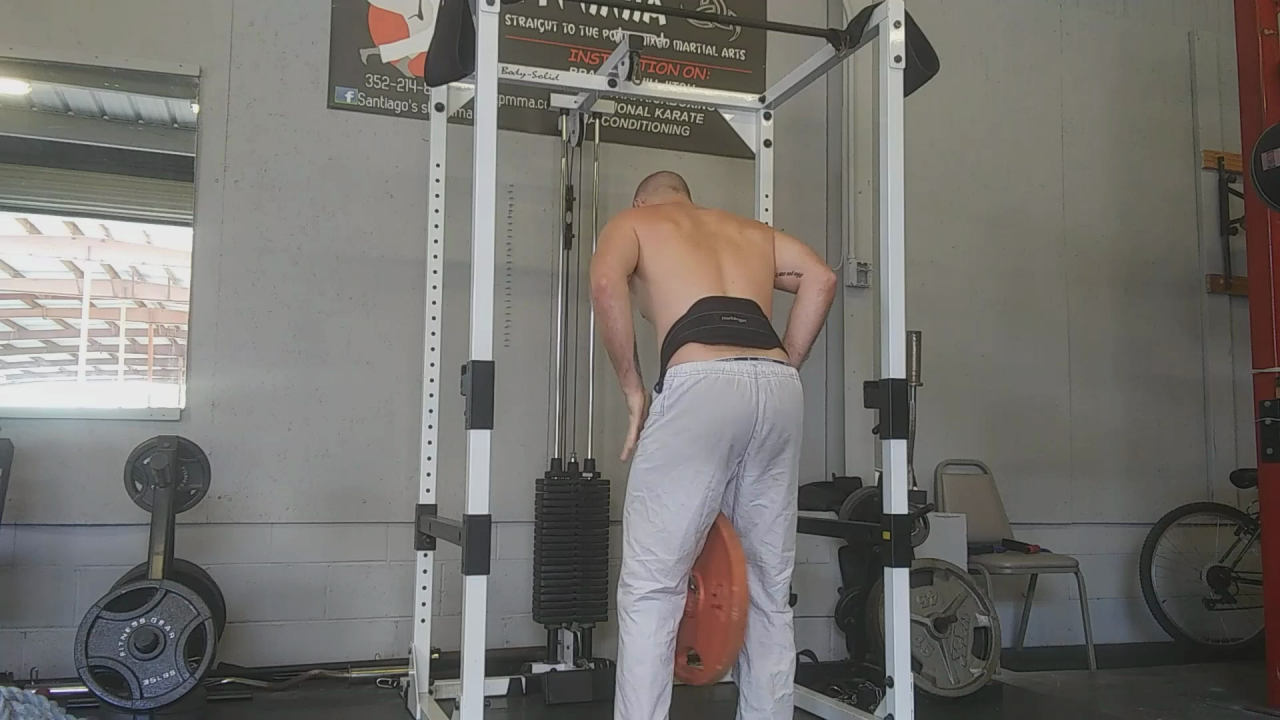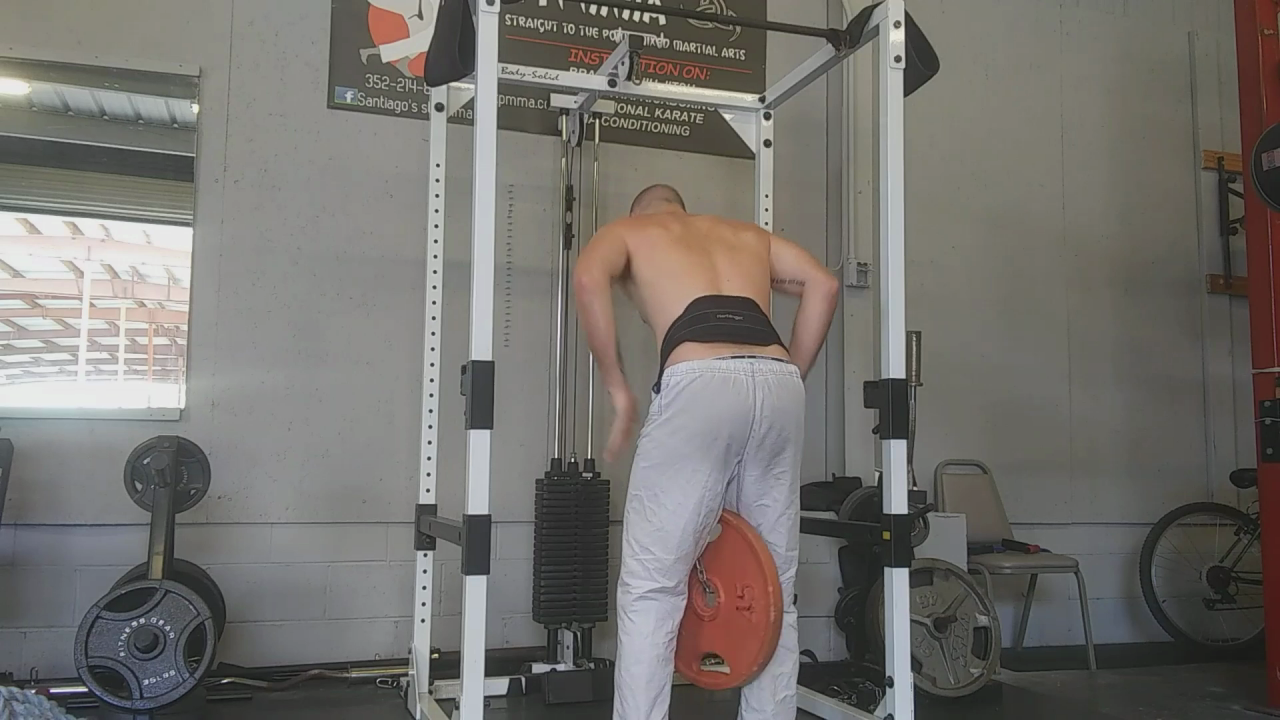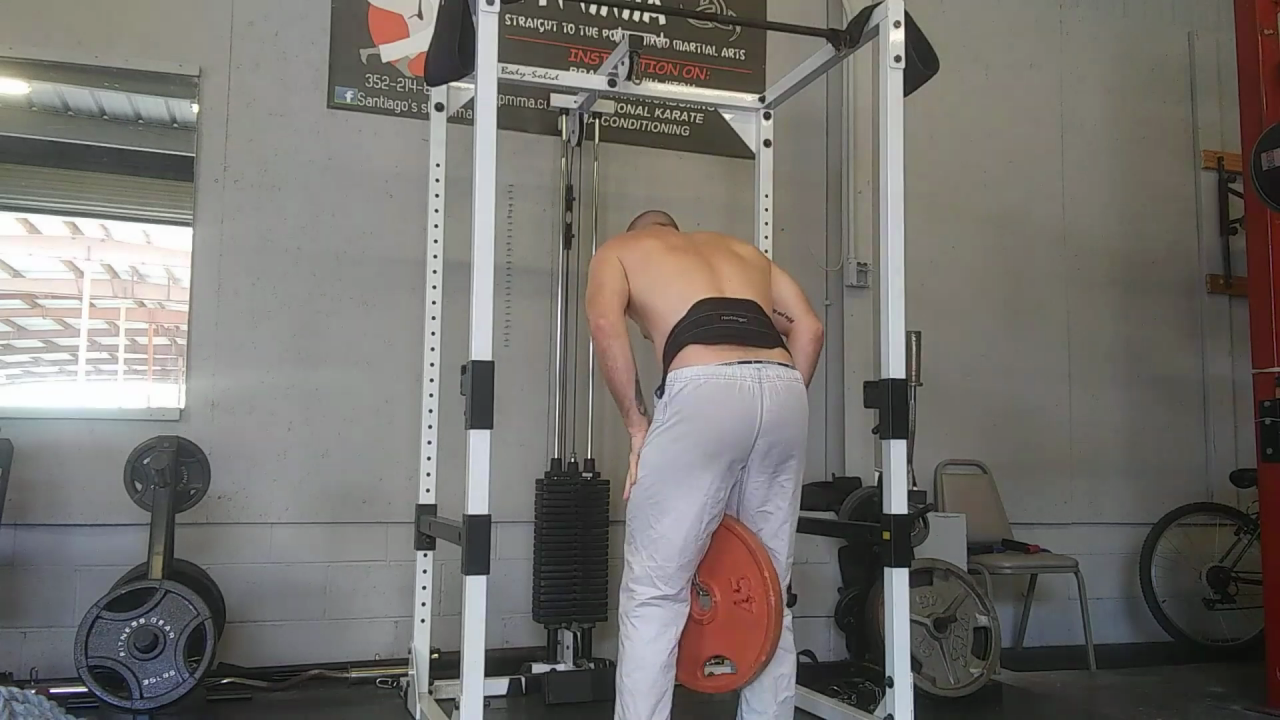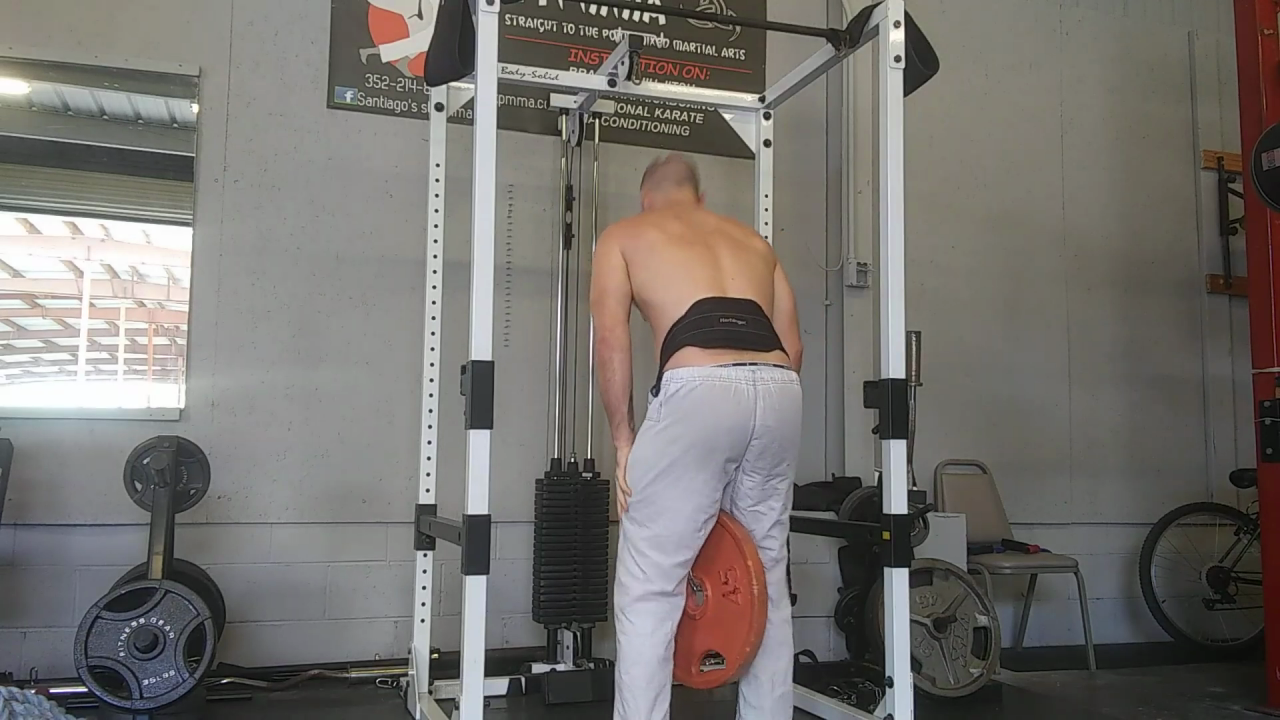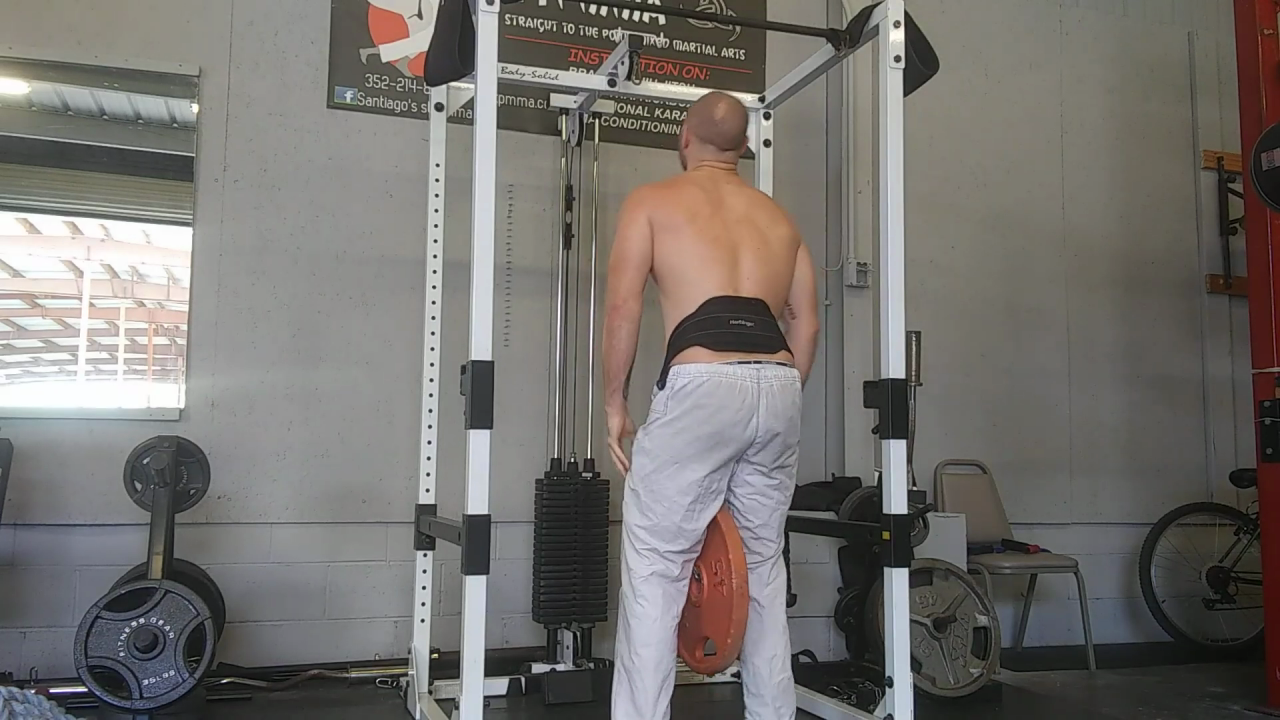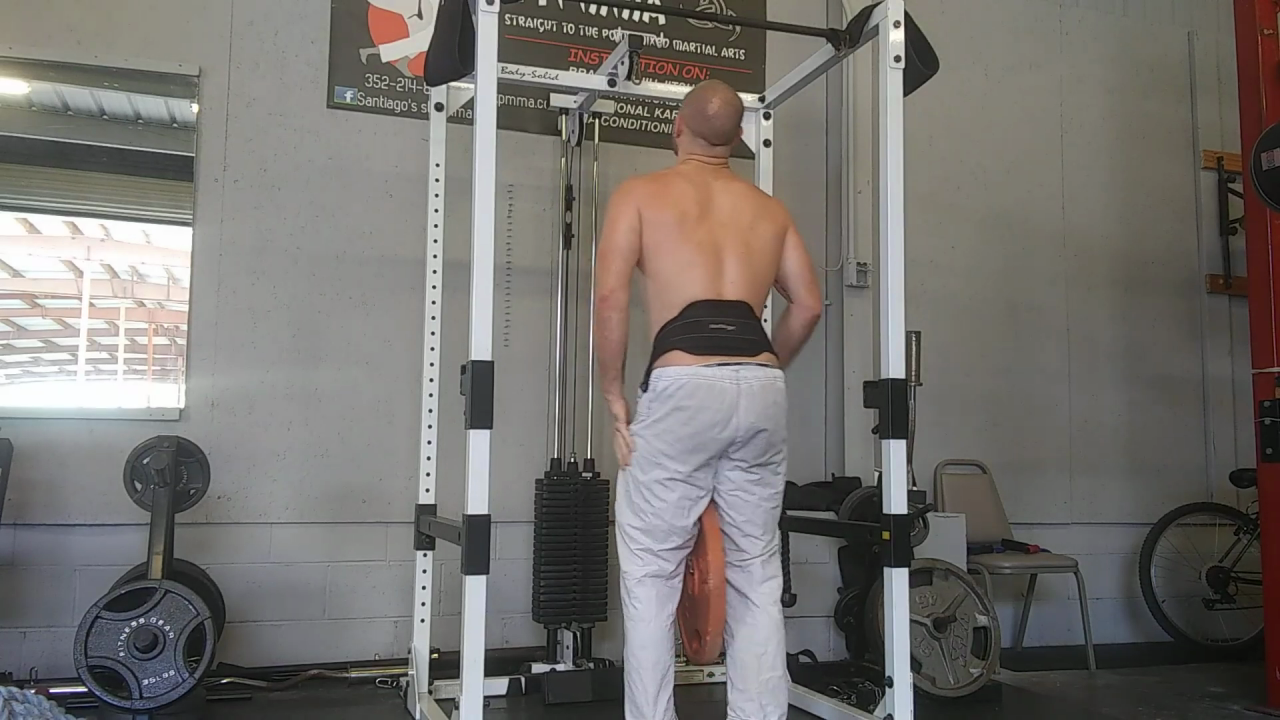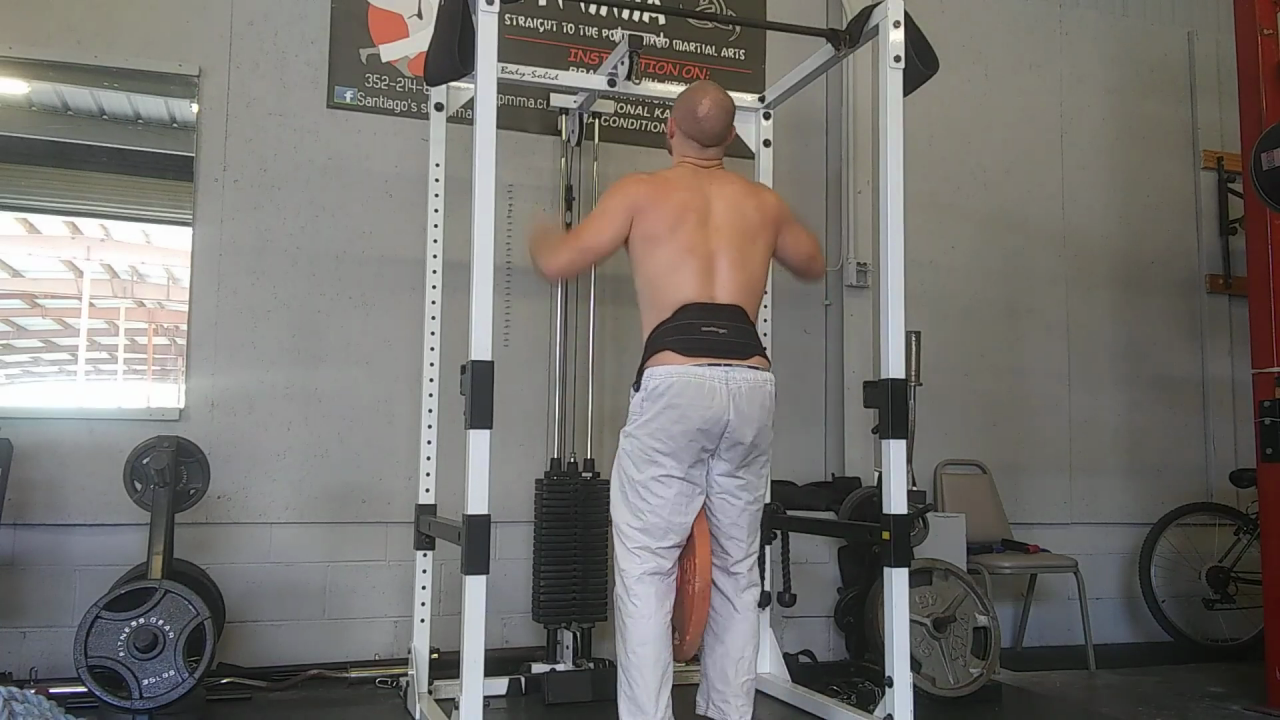
dt=0.3s
person 1, frame 1
left shoulder: (635, 220)
right shoulder: (750, 229)
left elbow: (606, 280)
right elbow: (820, 278)
left wrist: (633, 388)
left hip: (702, 384)
right hip: (778, 387)
left knee: (651, 583)
right knee: (769, 585)
person 1, frame 2
left shoulder: (628, 230)
right shoulder: (748, 233)
left elbow: (589, 279)
right elbow: (823, 283)
left wrist: (617, 386)
left hip: (701, 383)
right hip: (778, 385)
left knee: (651, 582)
right knee: (772, 584)
person 1, frame 3
left shoulder: (619, 250)
right shoulder: (741, 249)
left elbow: (606, 325)
right elbow: (808, 330)
left wrist: (638, 423)
left hip: (706, 388)
right hip: (785, 390)
left knee: (654, 590)
person 1, frame 4
left shoulder: (623, 234)
right shoulder: (750, 238)
left elbow: (611, 338)
left wrist: (624, 437)
left hip: (698, 389)
right hip: (778, 390)
left knee: (650, 585)
right knee: (766, 581)
person 1, frame 5
left shoulder: (652, 201)
right shoulder: (776, 215)
left elbow: (621, 305)
right elbow: (806, 324)
left wrist: (615, 405)
left hip: (702, 384)
right hip: (776, 388)
left knee: (654, 571)
right knee: (762, 573)
person 1, frame 6
left shoulder: (641, 194)
right shoulder: (767, 207)
left elbow: (610, 297)
right elbow: (808, 304)
left wrist: (613, 393)
left hip: (684, 385)
right hip: (761, 388)
left knee: (651, 572)
right knee: (755, 574)
person 1, frame 7
left shoulder: (641, 192)
right shoulder: (761, 202)
left elbow: (557, 262)
right elbow: (812, 262)
left wrist: (543, 239)
left hip: (676, 383)
right hip: (752, 385)
left knee: (646, 570)
right knee: (736, 574)
